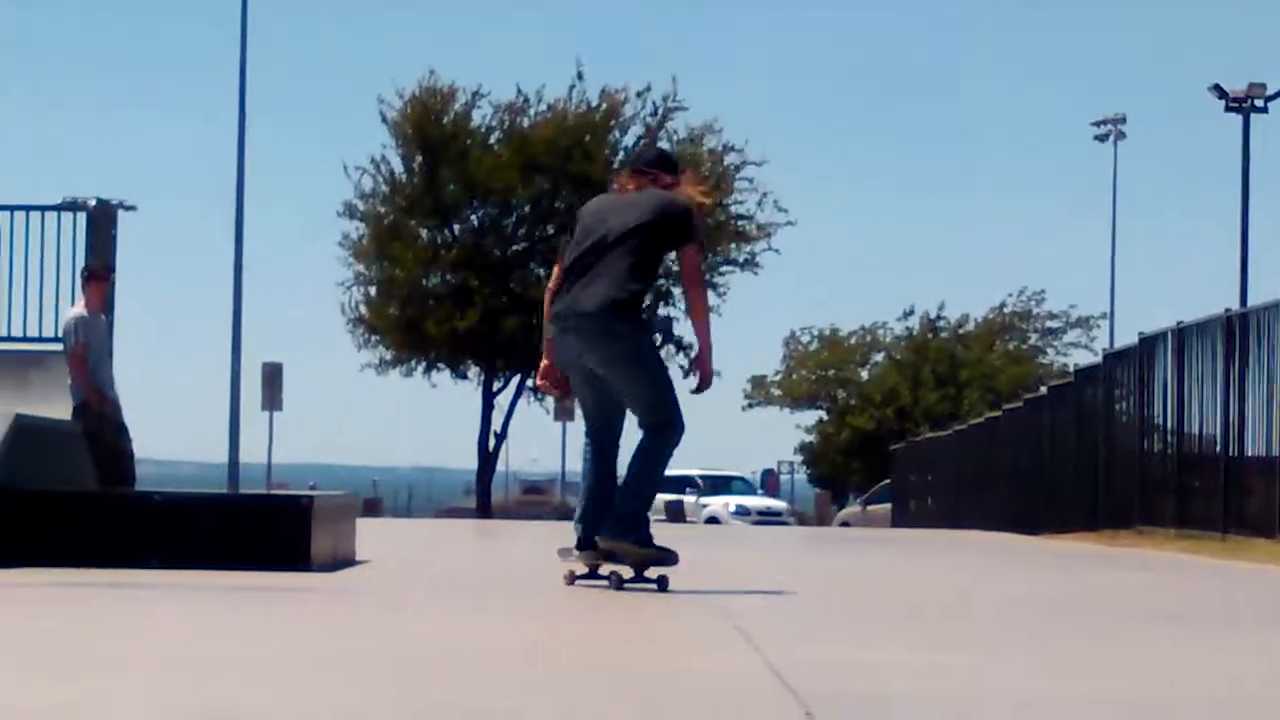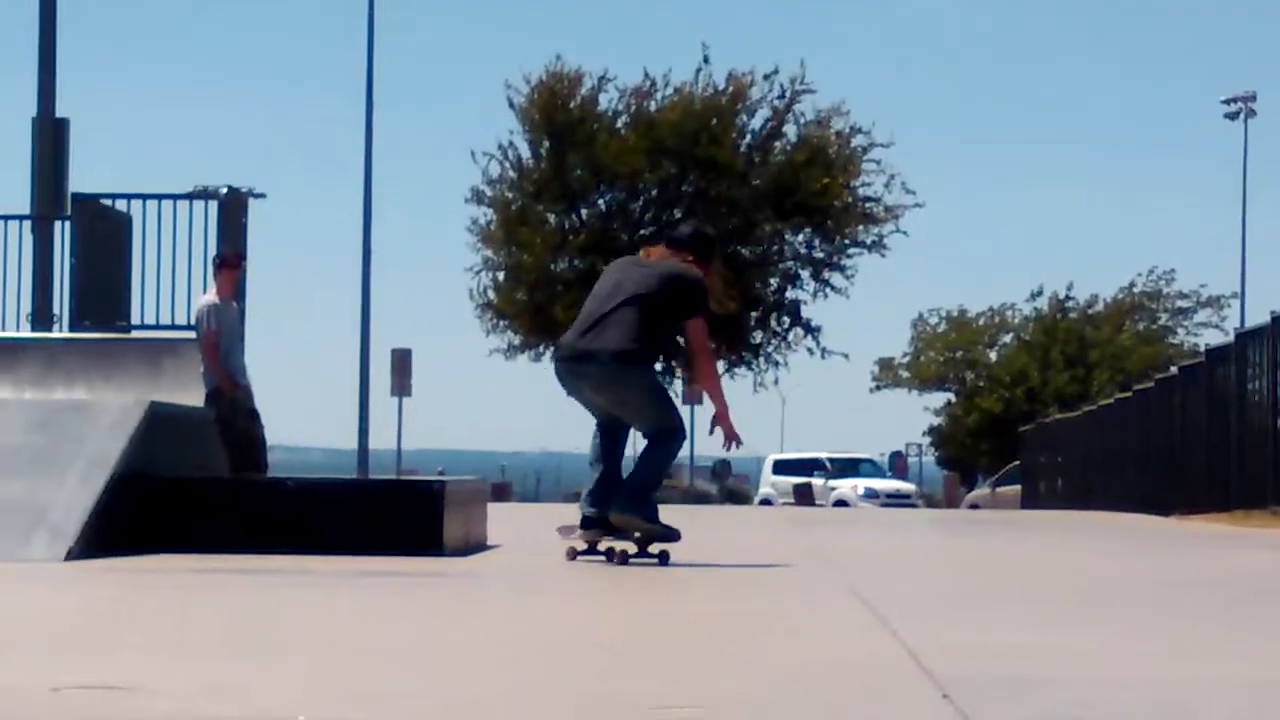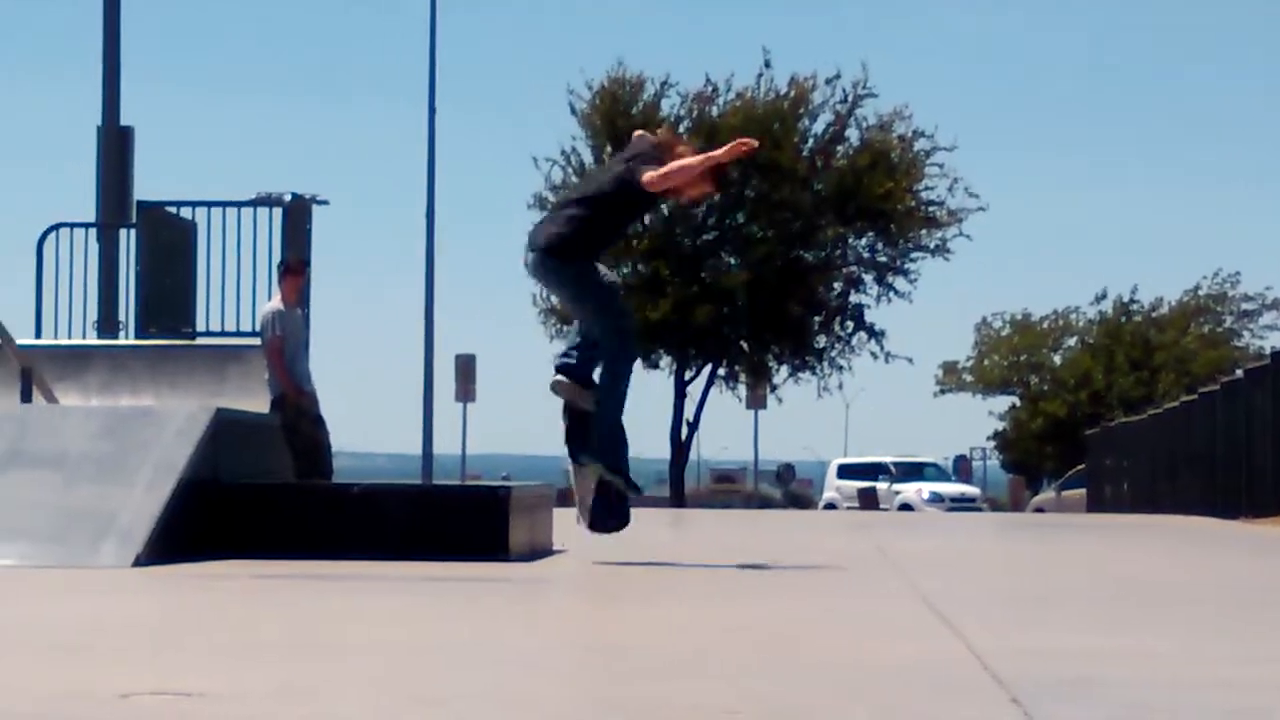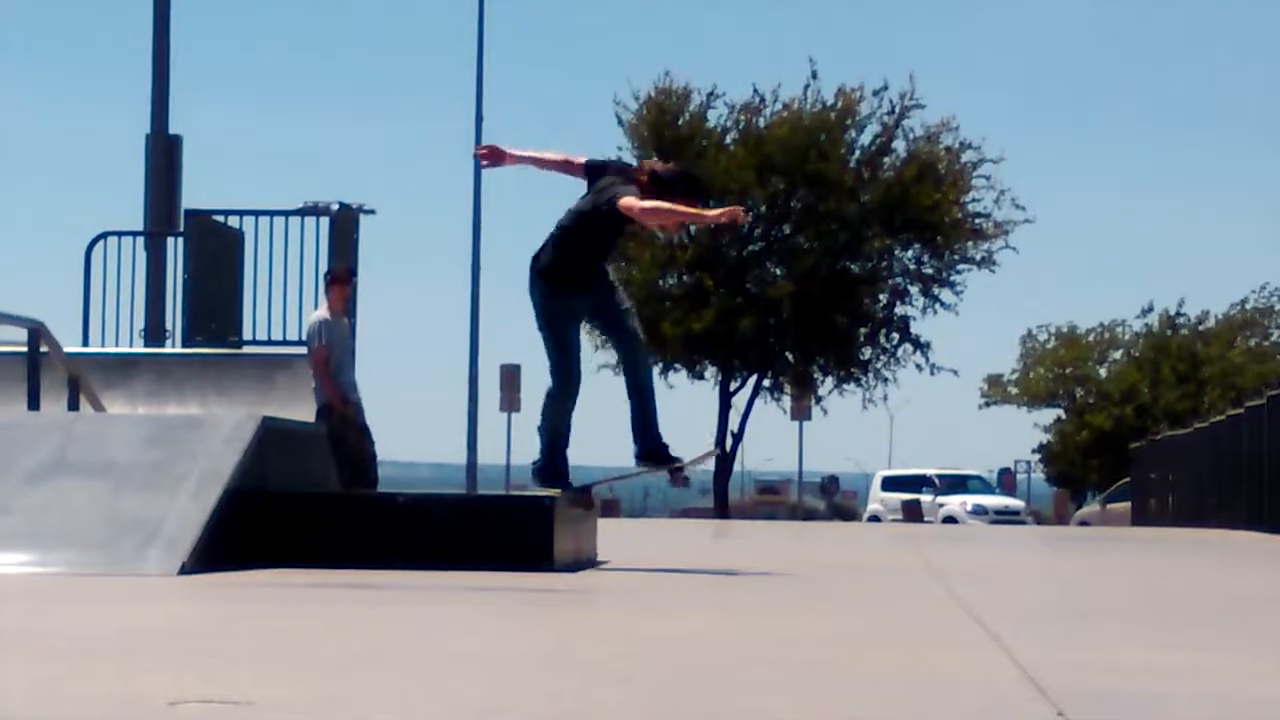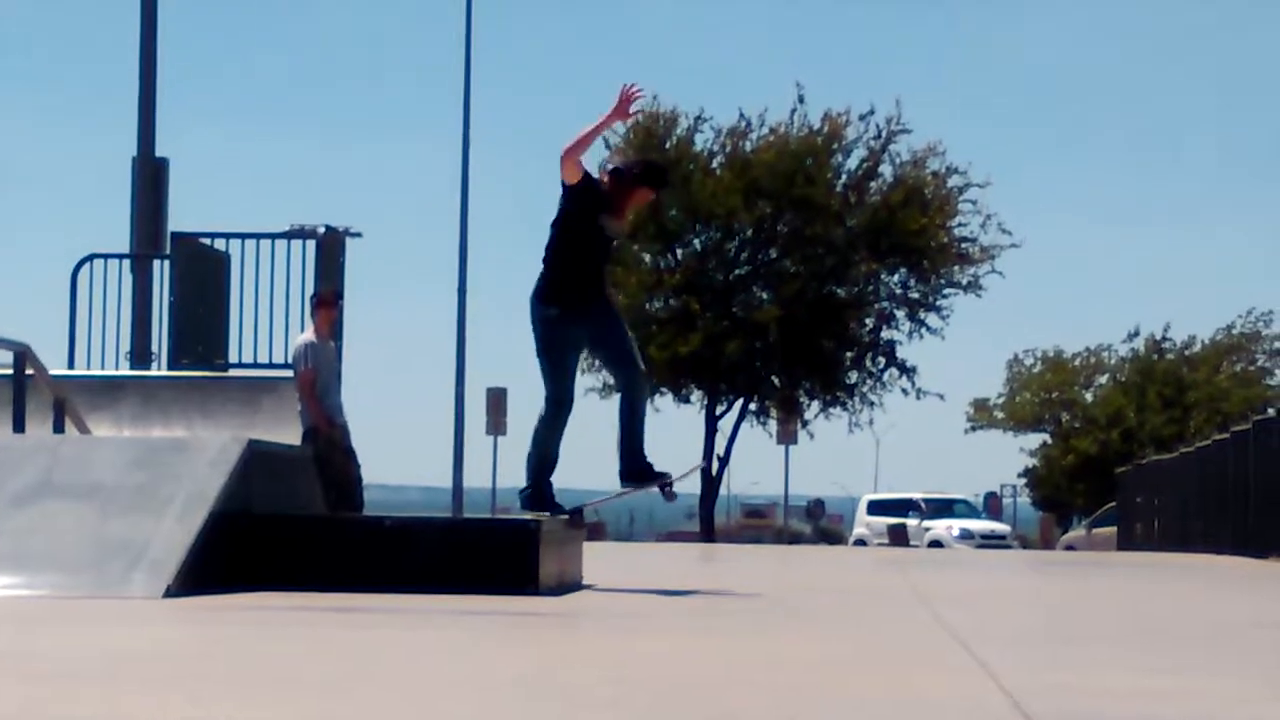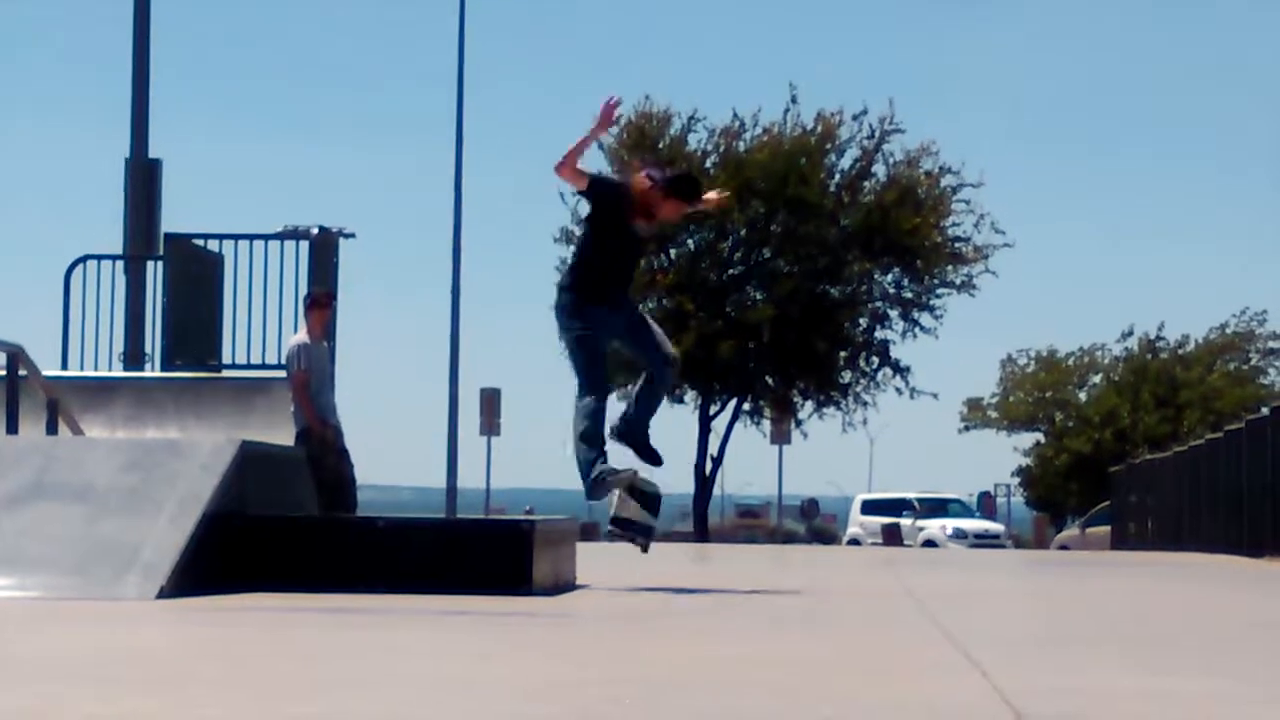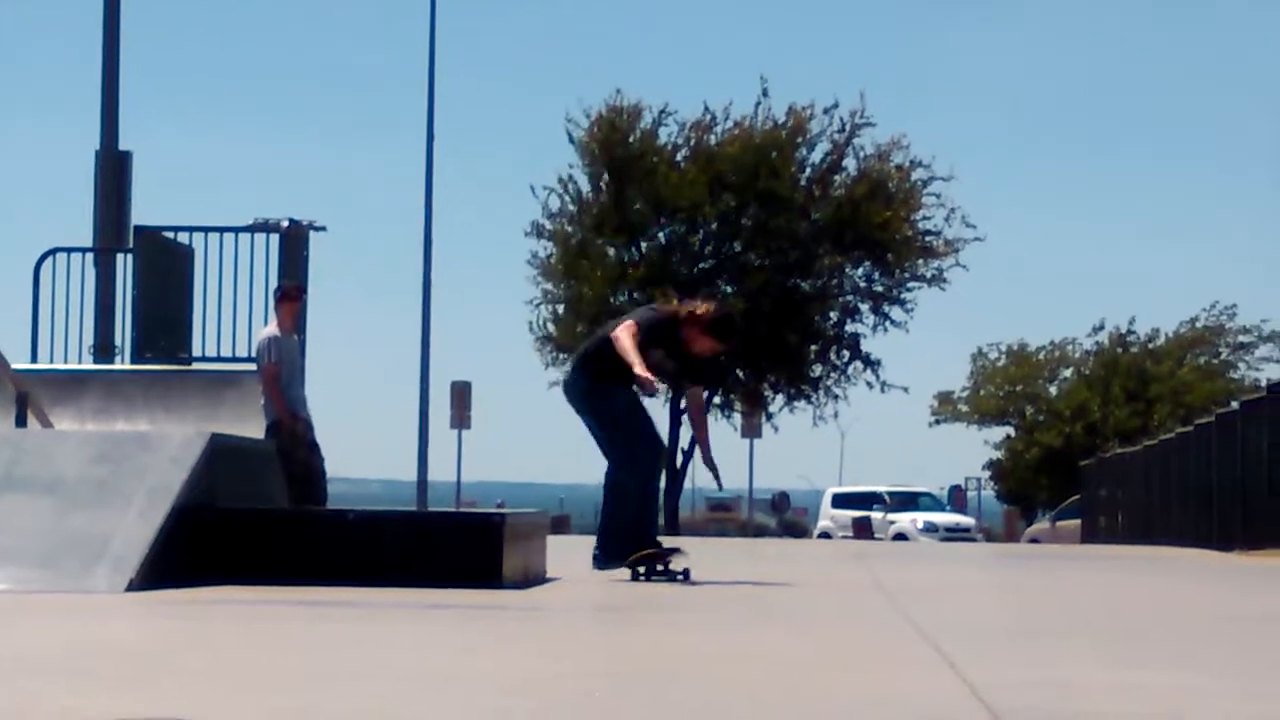
dt=0.4s
person 1, frame 1
left shoulder: (593, 206)
right shoulder: (676, 206)
left elbow: (555, 284)
right elbow: (693, 282)
left wrist: (550, 356)
right wrist: (705, 351)
left hip: (565, 325)
right hip: (614, 323)
left knee: (602, 431)
right knee: (664, 426)
left ankle: (589, 535)
right ankle: (626, 528)
person 1, frame 2
left shoulder: (620, 266)
right shoulder: (688, 279)
right elbow: (701, 356)
right wrist: (723, 415)
left hip: (568, 364)
right hip: (620, 366)
left knee: (612, 423)
right knee: (668, 434)
left ankle: (596, 511)
right ankle: (632, 504)
person 1, frame 3
left shoulder: (644, 150)
right shoulder: (646, 169)
left elbow: (640, 135)
right elbow: (659, 178)
right wrist: (716, 155)
left hip: (553, 254)
right hip: (558, 253)
right knee: (620, 344)
left ankle: (572, 369)
right ankle: (605, 454)
person 1, frame 4
left shoulder: (620, 174)
right shoulder: (620, 194)
left elbow: (566, 162)
right elbow: (644, 210)
left wrist: (510, 157)
right wrist: (709, 216)
left hip: (591, 278)
right hip: (553, 285)
left knee: (634, 348)
right knee: (567, 378)
left ankle: (649, 447)
right ankle: (550, 469)
person 1, frame 5
left shoulder: (613, 212)
right shoulder: (587, 196)
right elbow: (568, 158)
right wrist: (612, 118)
left hip: (594, 304)
right hip: (556, 309)
left knee: (634, 376)
right knee: (559, 402)
left ankle: (634, 466)
right ankle: (536, 491)
person 1, frame 6
left shoulder: (655, 207)
right shoulder: (614, 197)
left elbow: (682, 204)
right elbow: (564, 170)
left wrist: (701, 202)
right wrist: (598, 130)
left hip: (615, 303)
right hip: (579, 301)
left knee: (666, 363)
right knee: (595, 385)
left ankle: (632, 428)
right ankle: (595, 470)
person 1, frame 7
left shoulder: (692, 357)
right shoulder: (659, 321)
left elbow: (696, 405)
right elbow: (622, 333)
left wrist: (706, 455)
right wrist: (640, 370)
left hip: (614, 383)
right hip: (587, 378)
left knee: (653, 451)
right knee: (624, 457)
left ankle: (642, 541)
right ankle: (606, 548)
person 2, frame 1
left shoulder: (101, 318)
right shoulder: (77, 318)
right elbow: (76, 364)
left wrist: (110, 399)
right wrist: (97, 401)
left hip: (106, 402)
right hip: (90, 405)
left knee: (122, 458)
right knee: (98, 463)
person 2, frame 2
left shoulder: (232, 305)
right shoulder: (209, 306)
right elbow: (209, 351)
left wrist: (242, 386)
right wrist: (229, 388)
left hip: (239, 389)
right hip: (222, 392)
left knee: (254, 445)
right knee: (230, 450)
person 2, frame 3
left shoulder: (297, 312)
right shoulder: (274, 312)
right elbow: (274, 357)
left wrist: (308, 392)
right wrist: (294, 395)
left hip: (304, 395)
right hip: (288, 398)
left knee: (320, 451)
right knee: (298, 455)
person 2, frame 4
left shoulder: (344, 321)
right shoulder: (320, 321)
right elbow: (320, 367)
left wrist: (353, 402)
right wrist: (340, 404)
left hip: (350, 404)
right hip: (333, 407)
left knee: (365, 461)
right knee: (342, 465)
person 2, frame 5
left shoulder: (330, 344)
right shoulder: (307, 344)
right elbow: (306, 391)
left wrist: (339, 425)
right wrist: (326, 428)
left hip: (336, 428)
right hip: (319, 431)
left knee: (351, 484)
right knee: (327, 488)
person 2, frame 6
left shoulder: (323, 345)
right shoulder: (300, 345)
right elbow: (299, 391)
left wrist: (332, 426)
right wrist: (319, 429)
left hip: (329, 428)
right hip: (312, 431)
left knee: (344, 484)
right knee: (321, 489)
person 2, frame 7
left shoulder: (293, 338)
right shoulder: (270, 338)
right elbow: (269, 384)
left wrist: (303, 419)
right wrist: (289, 421)
left hip: (300, 421)
right hip: (283, 424)
left knee: (314, 477)
right knee: (292, 481)
